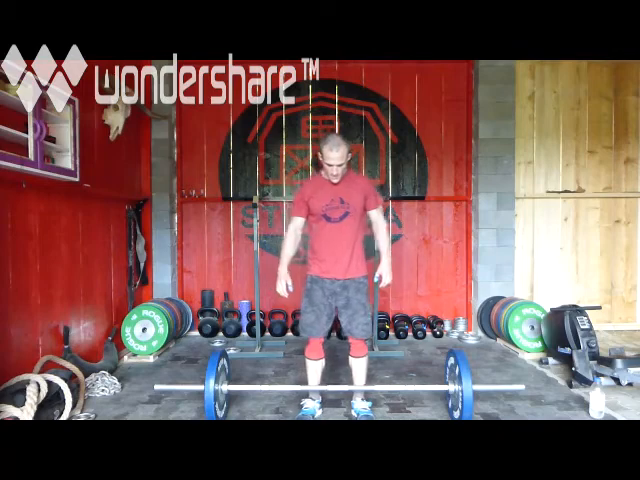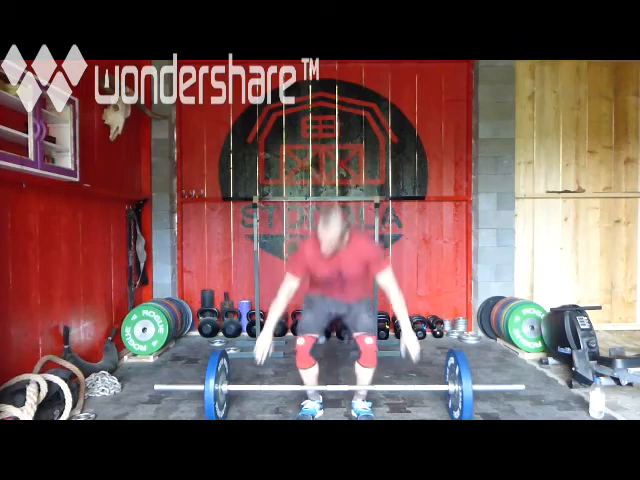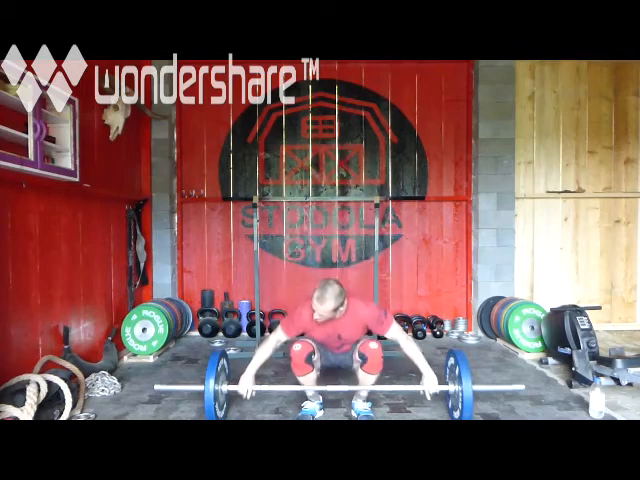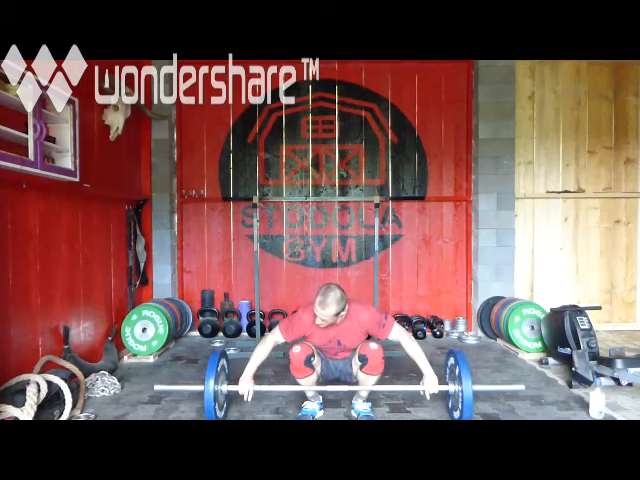
dt=0.5s
person 1, frame 1
left shoulder: (363, 185)
right shoulder: (308, 188)
left elbow: (379, 223)
right elbow: (294, 231)
left wrist: (385, 261)
right wrist: (282, 269)
left hip: (355, 278)
right hip: (318, 278)
left knee: (357, 339)
right knee: (314, 339)
left ankle: (359, 400)
right ankle: (313, 399)
person 1, frame 2
left shoulder: (365, 247)
right shoulder: (308, 249)
left elbow: (391, 287)
right elbow: (287, 290)
left wrist: (407, 329)
right wrist: (267, 331)
left hip: (356, 299)
right hip: (320, 296)
left knee: (368, 344)
right knee: (303, 343)
left ankle: (360, 401)
right ankle: (313, 400)
person 1, frame 3
left shoulder: (364, 311)
right shoulder: (305, 313)
left elbow: (402, 336)
right elbow: (273, 339)
left wrist: (427, 373)
right wrist: (249, 374)
left hip: (352, 353)
right hip: (321, 353)
left knee: (373, 350)
right knee: (299, 350)
left ankle: (360, 401)
right ankle: (313, 400)
person 1, frame 4
left shoulder: (364, 315)
right shoulder: (305, 317)
left elbow: (404, 337)
right elbow: (270, 339)
left wrist: (428, 374)
right wrist: (247, 376)
left hip: (352, 364)
right hip: (321, 364)
left knee: (374, 351)
right knee: (298, 352)
left ankle: (360, 401)
right ankle: (313, 401)
